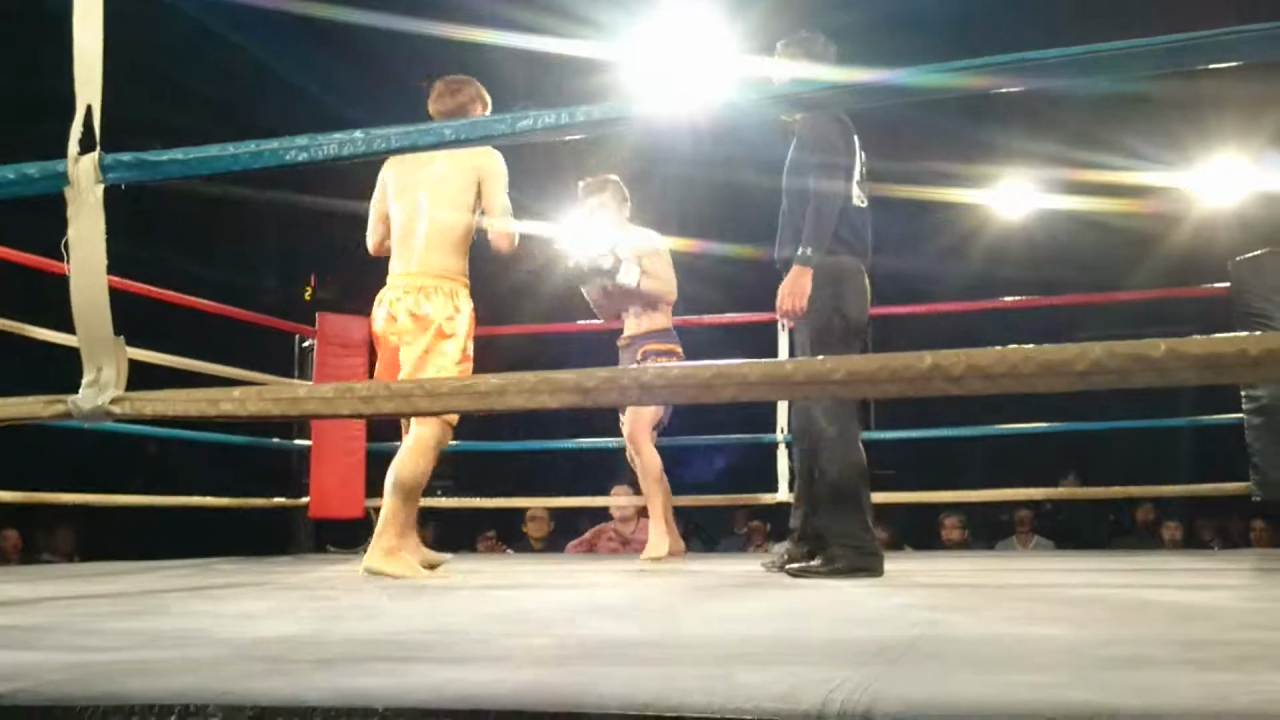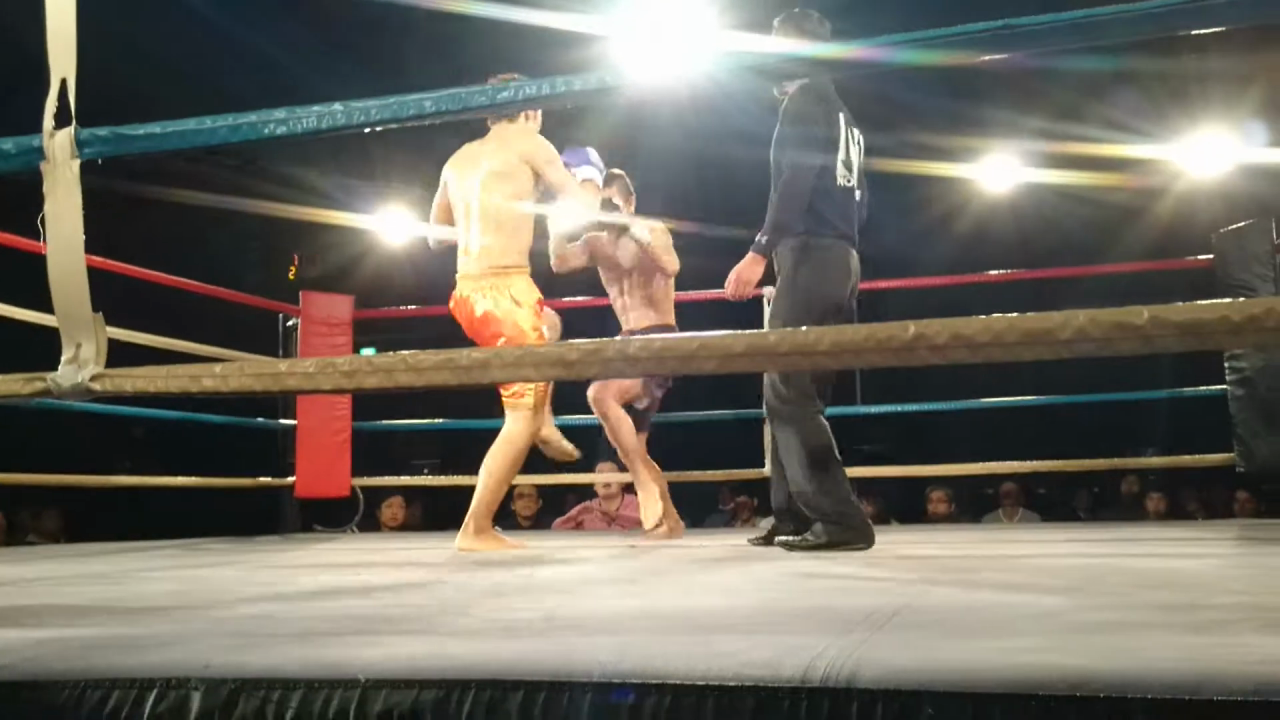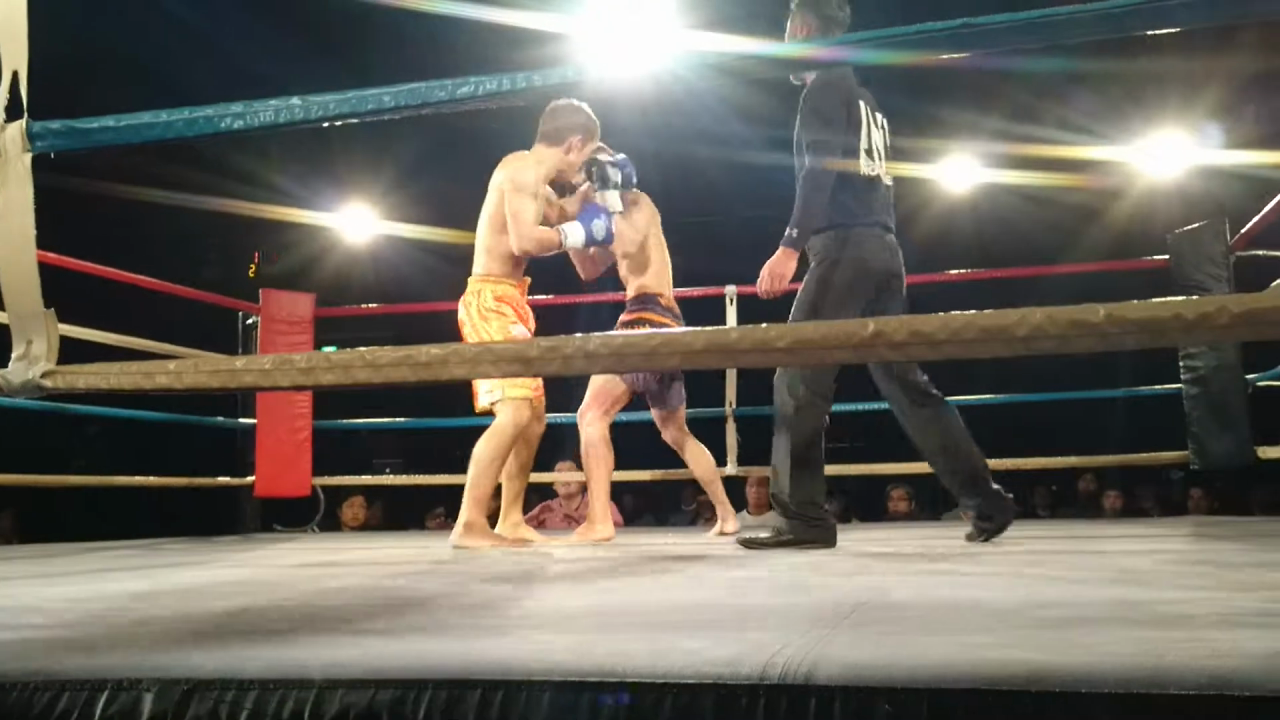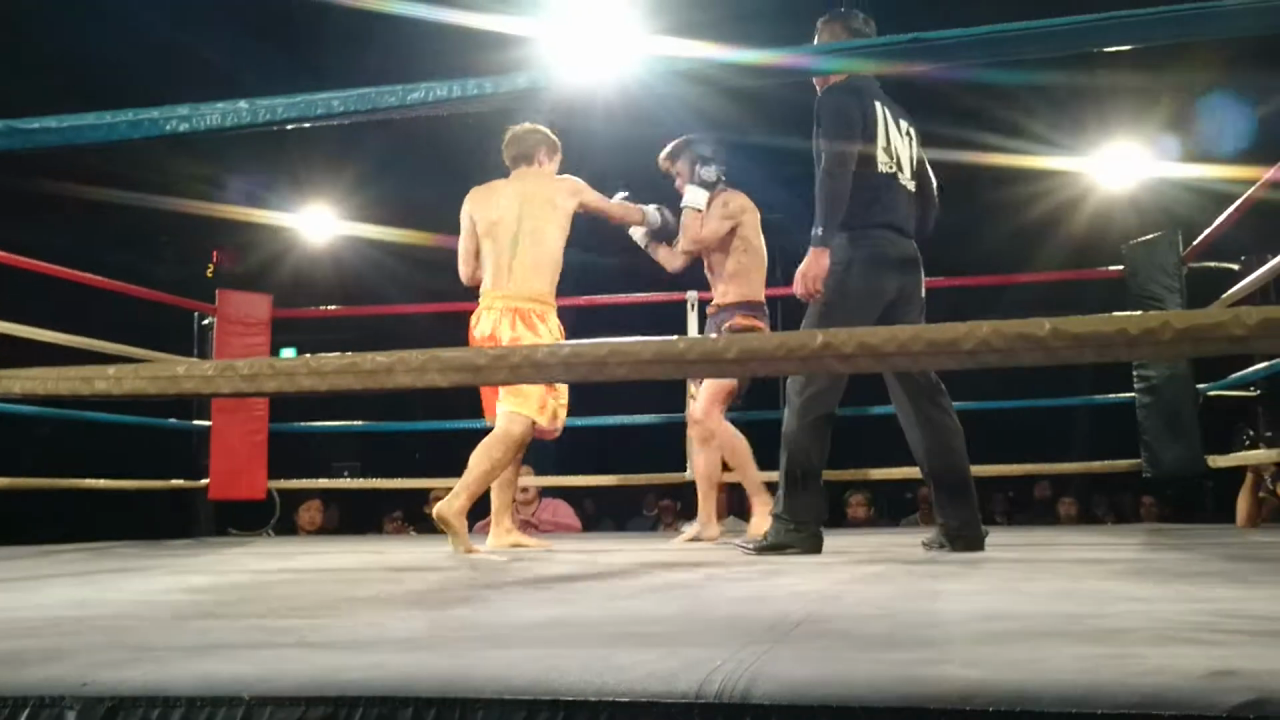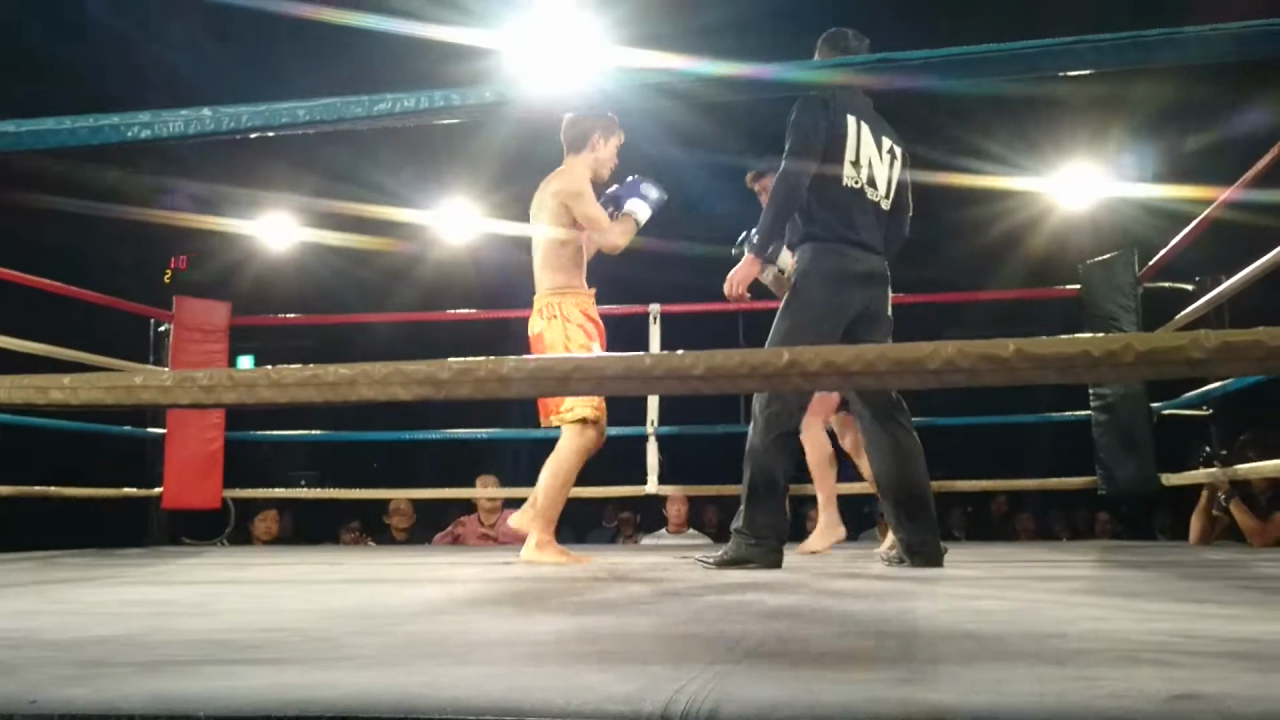
dt=0.5s
person 1, frame 1
left shoulder: (819, 123)
right shoulder: (831, 130)
left elbow: (825, 196)
left wrist: (801, 266)
left hip: (828, 277)
right hip: (834, 281)
left knee: (827, 413)
right knee: (812, 415)
left ankle: (853, 546)
right ankle: (811, 539)
person 1, frame 2
left shoulder: (804, 101)
right shoulder: (841, 114)
left elbow: (795, 181)
left wrist: (758, 252)
left hip: (810, 256)
right hip: (840, 260)
left knee: (787, 391)
right knee: (798, 392)
left ankle: (838, 519)
right ankle: (791, 515)
person 1, frame 3
left shoulder: (824, 90)
right shoulder: (865, 101)
left elbow: (817, 174)
left wrist: (789, 247)
left hip: (843, 247)
right hip: (882, 248)
left knee: (797, 381)
right knee: (904, 382)
left ankle: (802, 517)
right ankle: (985, 499)
person 1, frame 4
left shoulder: (839, 96)
right shoulder: (897, 114)
left elbow: (838, 168)
right elbow: (926, 199)
left wrist: (820, 246)
left hip: (860, 252)
right hip: (904, 258)
left knee: (810, 386)
right knee: (919, 390)
left ankle: (798, 524)
right ankle: (960, 523)
person 1, frame 5
left shoulder: (816, 107)
right shoulder: (889, 136)
left elbow: (793, 179)
right elbow: (900, 225)
left wrist: (755, 252)
left hip: (824, 266)
right hip: (874, 275)
left knee: (776, 399)
right knee: (881, 407)
left ankle: (758, 538)
right ankle: (920, 540)
person 2, frame 1
left shoulder: (396, 165)
right shoulder: (483, 158)
left elbow: (376, 243)
right elbow: (502, 239)
right wrist: (511, 232)
left hip: (394, 297)
right hip: (442, 299)
left knee: (419, 426)
right knee: (431, 428)
left ankle: (405, 539)
right ankle: (386, 546)
person 2, frame 2
left shoulder: (458, 161)
right shoulder: (531, 146)
left elbow: (438, 232)
right elbow: (583, 204)
left hip: (469, 292)
right hip: (508, 290)
left knee: (548, 325)
right knee: (521, 415)
left ankle: (544, 427)
right ankle: (476, 530)
person 2, frame 3
left shoulder: (527, 168)
right shoulder: (522, 169)
left elbow: (553, 217)
right elbow: (523, 242)
left wrist: (586, 196)
right wrist: (580, 232)
left hip: (509, 301)
right hip: (490, 300)
left knee: (532, 414)
right knee: (514, 413)
left ankle: (511, 520)
right ankle: (470, 524)
person 2, frame 4
left shoulder: (476, 199)
right shoulder: (566, 188)
left elbow: (468, 275)
right elbow: (621, 213)
right wrist: (654, 216)
left hip: (487, 319)
right hip: (531, 319)
left knee: (513, 423)
right knee: (516, 428)
left ankle: (504, 525)
right ankle: (457, 503)
person 2, frame 5
left shoulder: (554, 187)
right shoulder: (571, 182)
right elbow: (611, 241)
left wrist: (611, 210)
right wrist: (639, 207)
left hip: (558, 315)
right hip: (565, 315)
left knee: (590, 430)
right knee: (580, 435)
left ankle: (533, 514)
right ankle: (540, 541)
person 3, frame 1
left shoulder: (647, 240)
right shoulder: (602, 250)
left elbow: (669, 292)
left wrist: (620, 272)
right wrist: (590, 280)
left hip: (658, 347)
right hip: (629, 349)
left knee: (636, 432)
right knee: (638, 451)
left ankle: (658, 534)
right ankle: (671, 537)
person 3, frame 2
left shoulder: (652, 231)
right shoulder: (596, 238)
left elbow: (670, 267)
right elbow: (559, 263)
left wrist: (627, 223)
left knee: (601, 394)
right knee: (629, 443)
left ankle: (649, 490)
right ankle: (669, 518)
person 3, frame 3
left shoulder: (636, 201)
right shoulder: (613, 213)
left elbow: (626, 247)
right elbow: (589, 270)
left wrist: (609, 192)
left hip: (647, 320)
right hip: (665, 324)
left knee: (591, 416)
right knee: (675, 433)
left ankle: (599, 520)
right ankle: (725, 514)
person 3, frame 4
left shoulder: (737, 202)
right shoulder: (695, 211)
left elbow: (694, 240)
right elbow: (675, 261)
left wrist: (699, 184)
right wrist: (640, 226)
left hip: (745, 321)
right hip: (719, 322)
left knee: (706, 413)
right knee: (698, 421)
left ankle: (762, 503)
right ankle: (706, 520)
person 3, frame 5
right shoulder: (790, 231)
right elbow: (783, 290)
left wrist: (783, 253)
right wrist: (762, 260)
left knee: (808, 419)
right knee: (851, 438)
left ankle: (828, 520)
